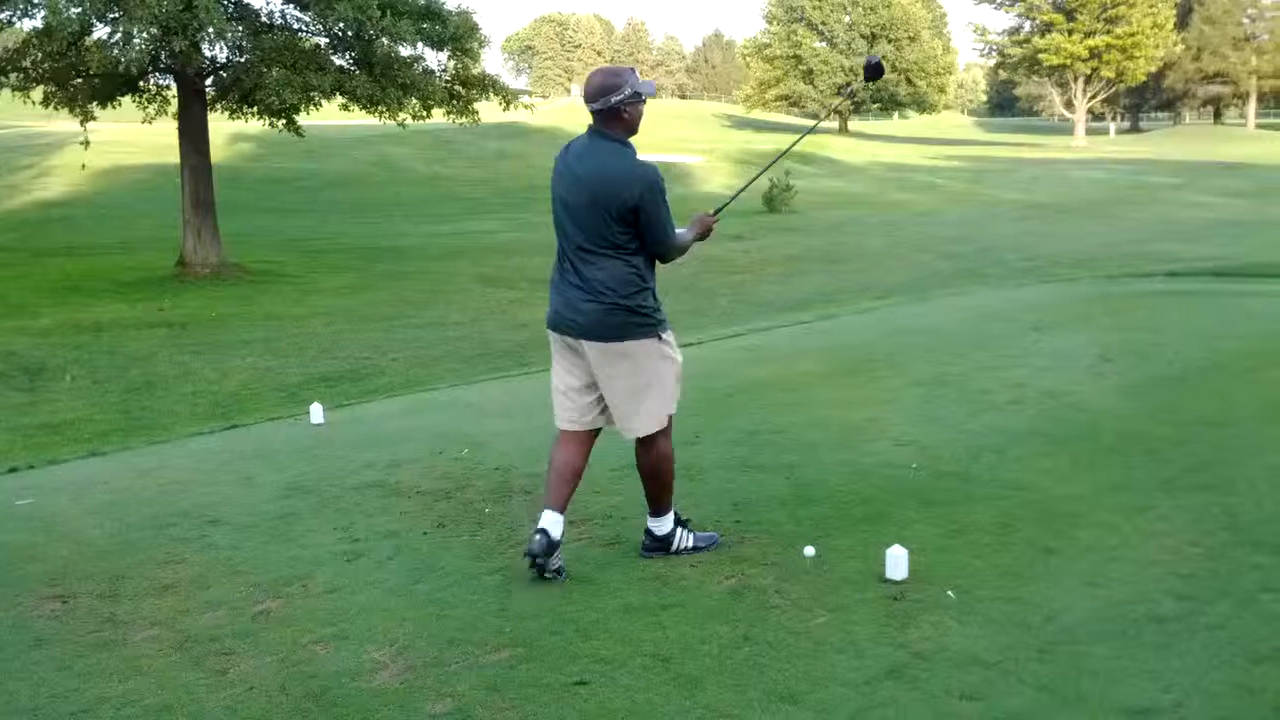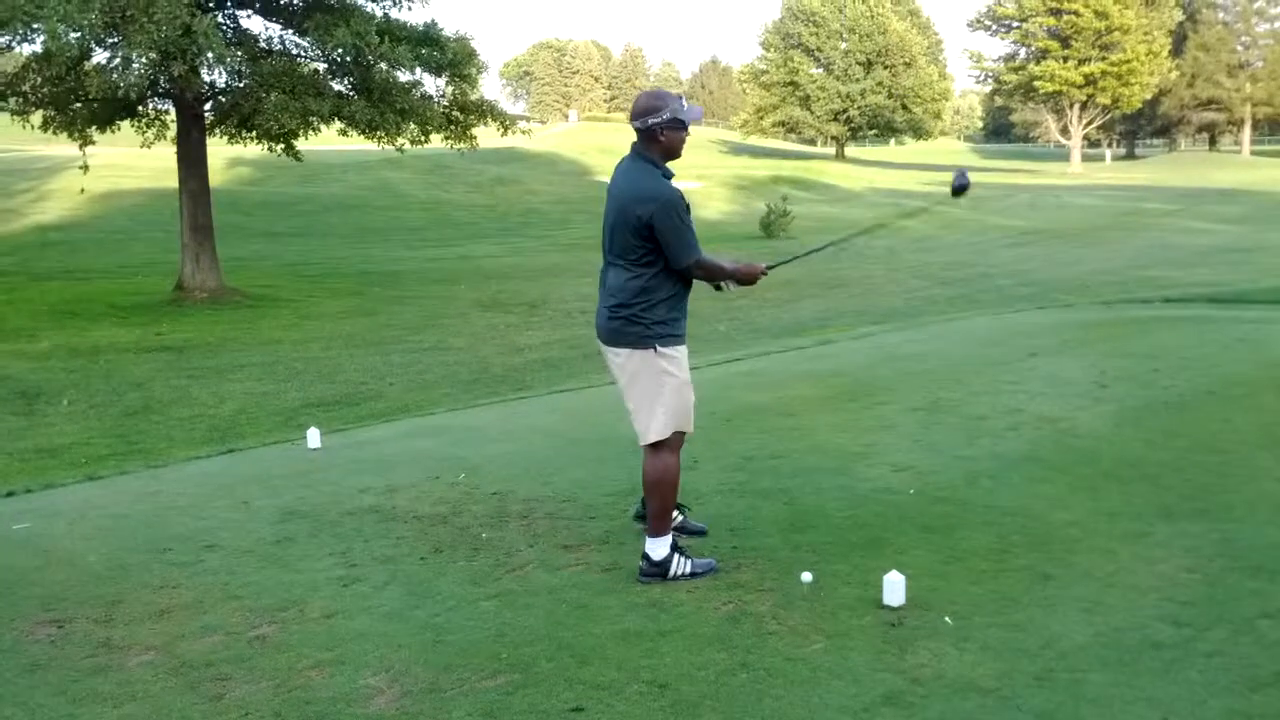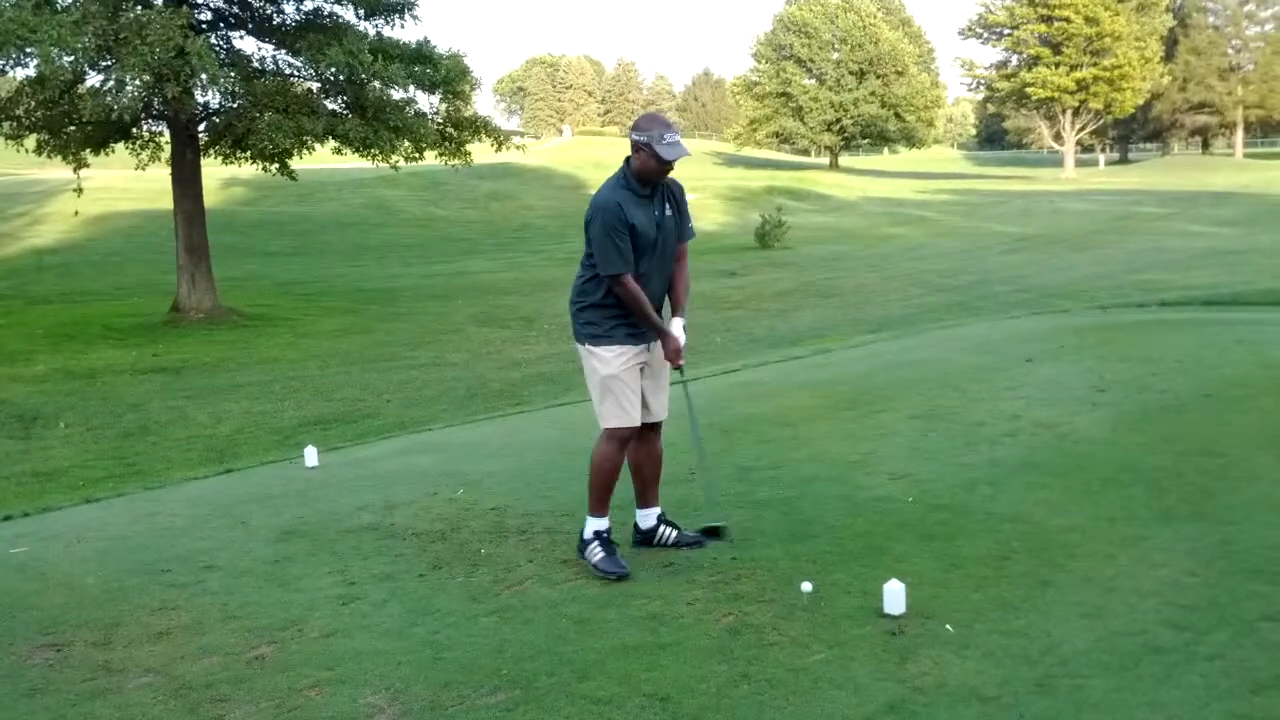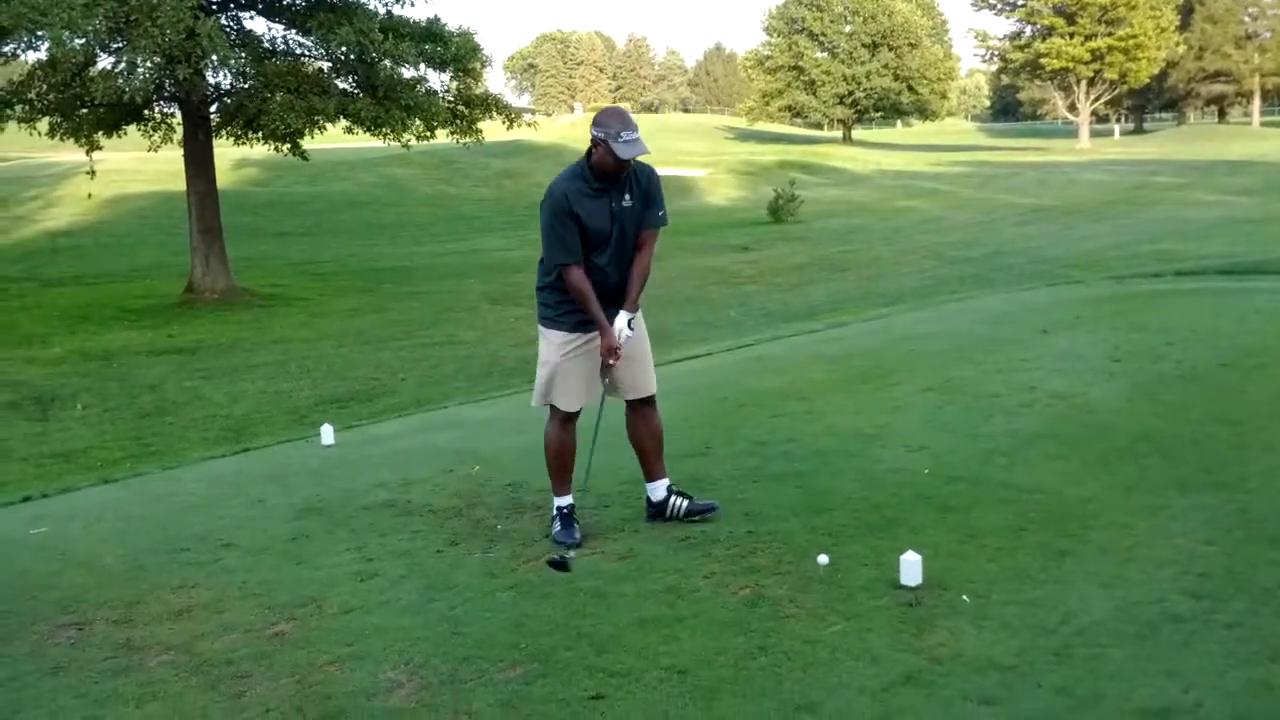
dt=0.5s
person 1, frame 1
left shoulder: (568, 156)
right shoulder: (640, 176)
right elbow: (665, 251)
left wrist: (676, 230)
right wrist: (696, 231)
left hip: (568, 317)
right hip: (626, 322)
left knee: (575, 429)
right knee: (655, 426)
left ankle: (548, 534)
right ankle: (662, 530)
person 1, frame 2
left shoulder: (632, 169)
right shoulder: (656, 193)
right elbow: (688, 264)
left wrist: (720, 271)
right wrist: (737, 273)
left hip: (630, 321)
right hip: (646, 331)
left knee: (667, 425)
right knee: (664, 436)
left ankle: (658, 508)
right ankle: (659, 554)
person 1, frame 3
left shoulder: (673, 192)
right shoulder: (609, 205)
left elbow: (679, 260)
right elbow: (621, 282)
left wrist: (677, 321)
right wrist: (665, 333)
left hip: (648, 329)
right hip: (606, 331)
left knee: (650, 426)
right knee: (621, 430)
left ankle: (648, 521)
right ankle: (594, 533)
person 1, frame 4
left shoulder: (646, 180)
right shoulder: (562, 194)
left elbow: (644, 251)
right elbow: (571, 270)
left wrist: (626, 313)
right wrist: (603, 329)
left hip: (622, 308)
right hip: (568, 315)
left knee: (643, 399)
right knee: (564, 411)
left ankle: (660, 495)
right ankle: (563, 508)
